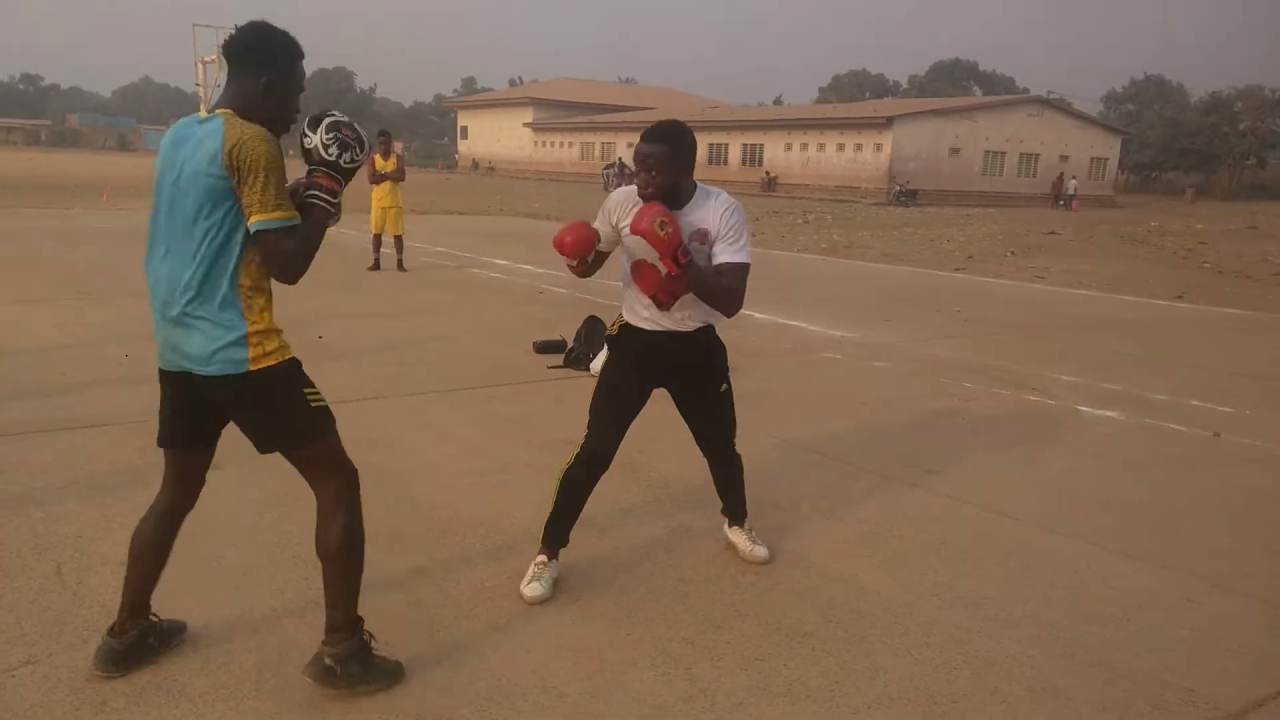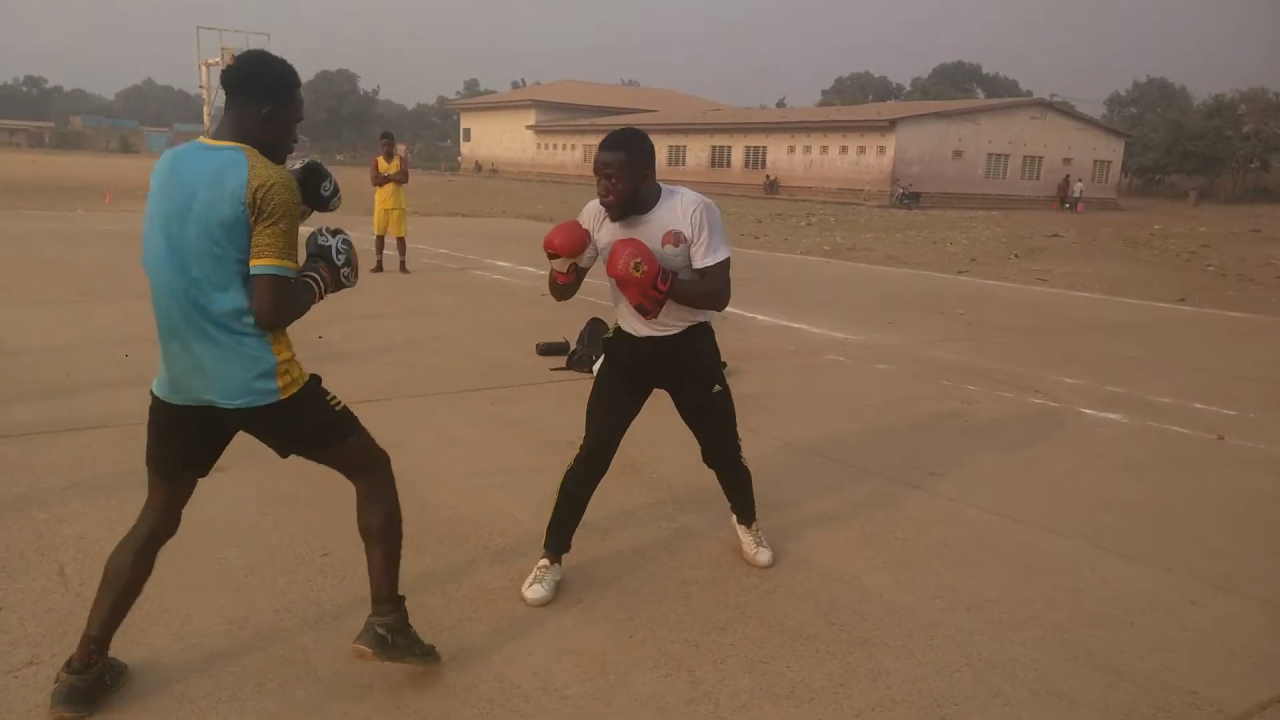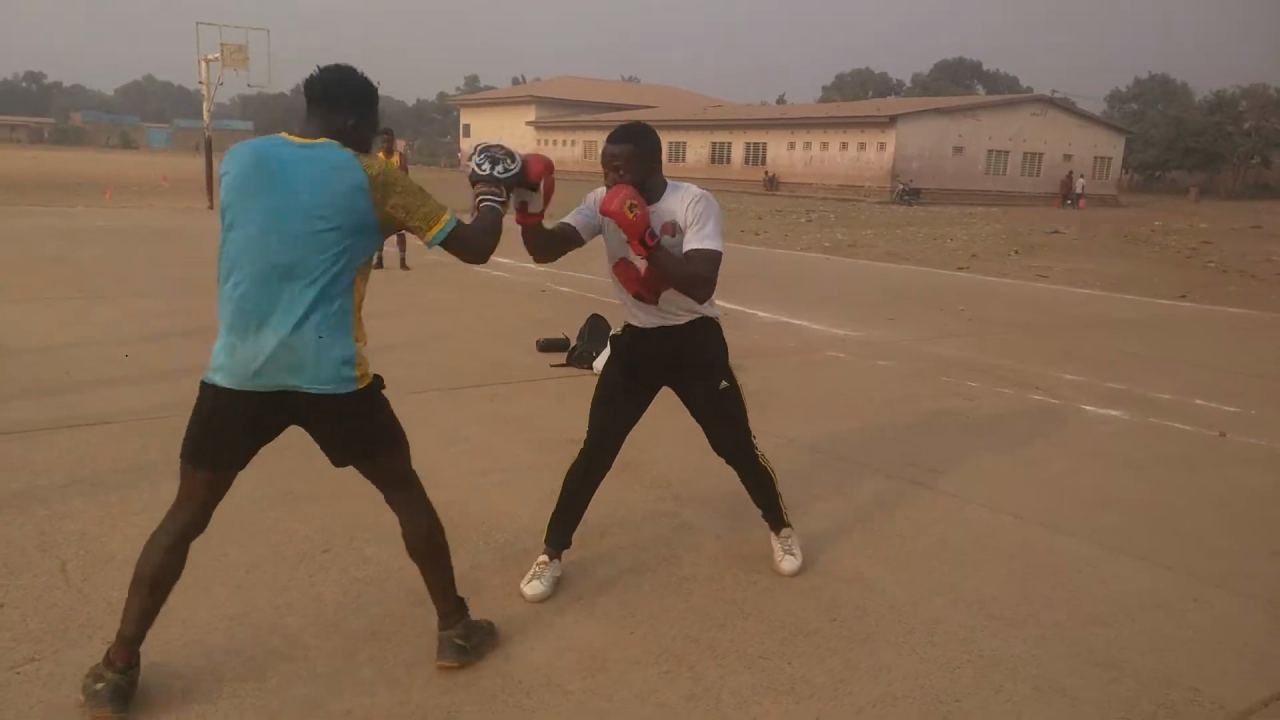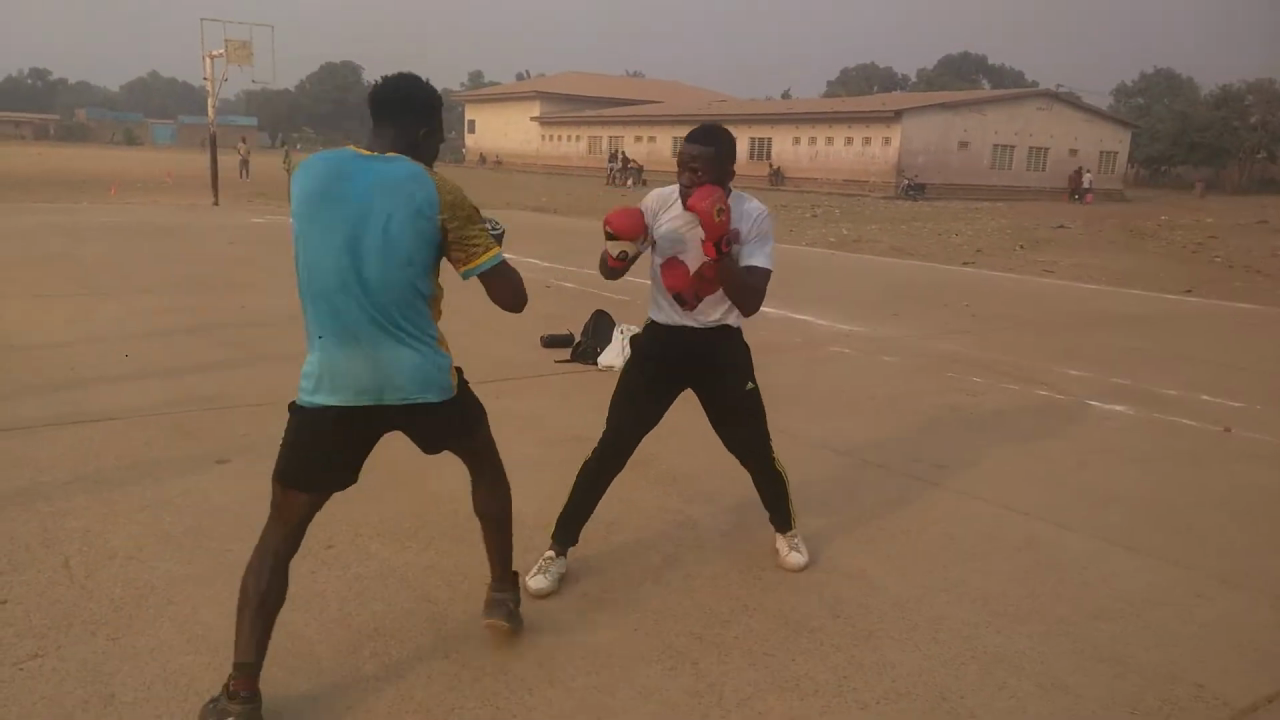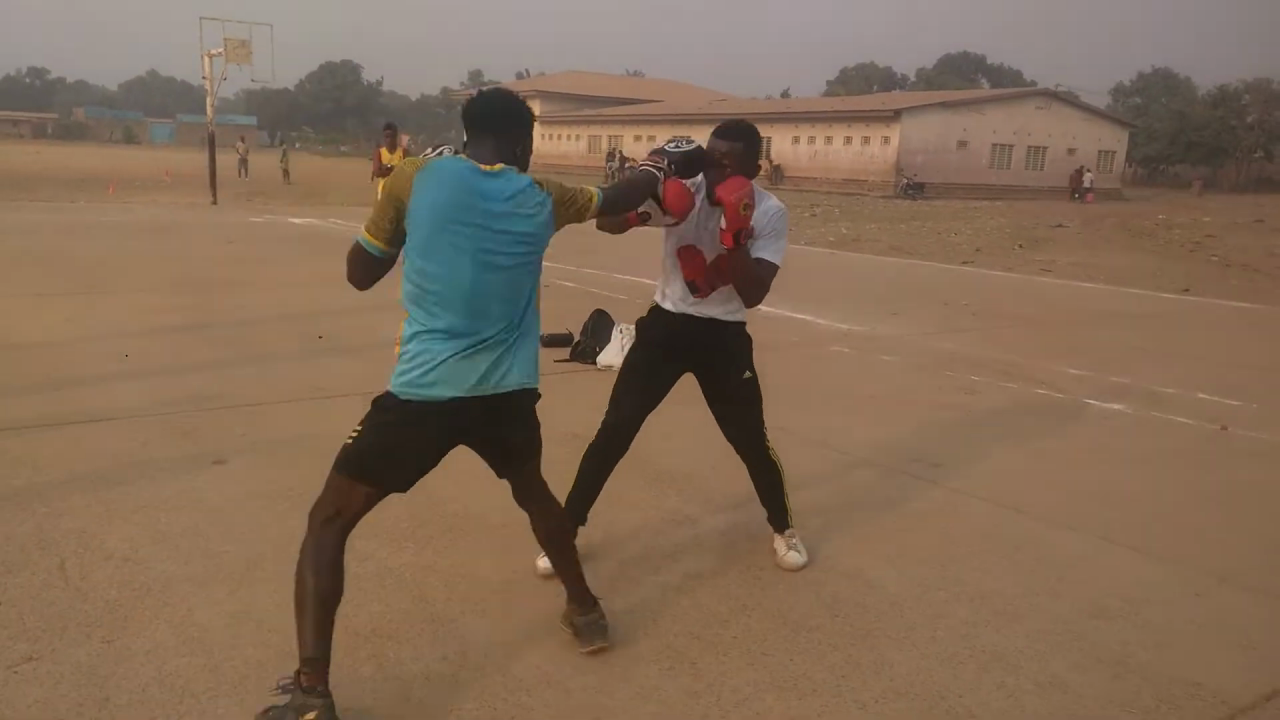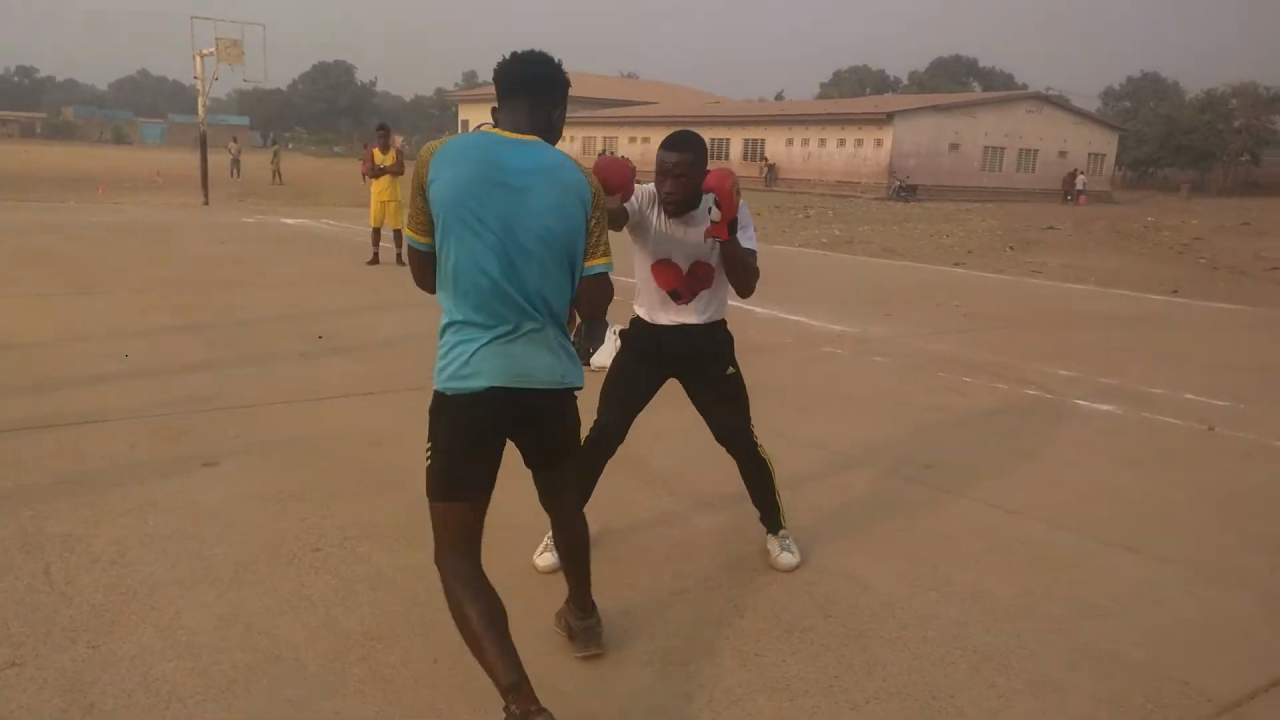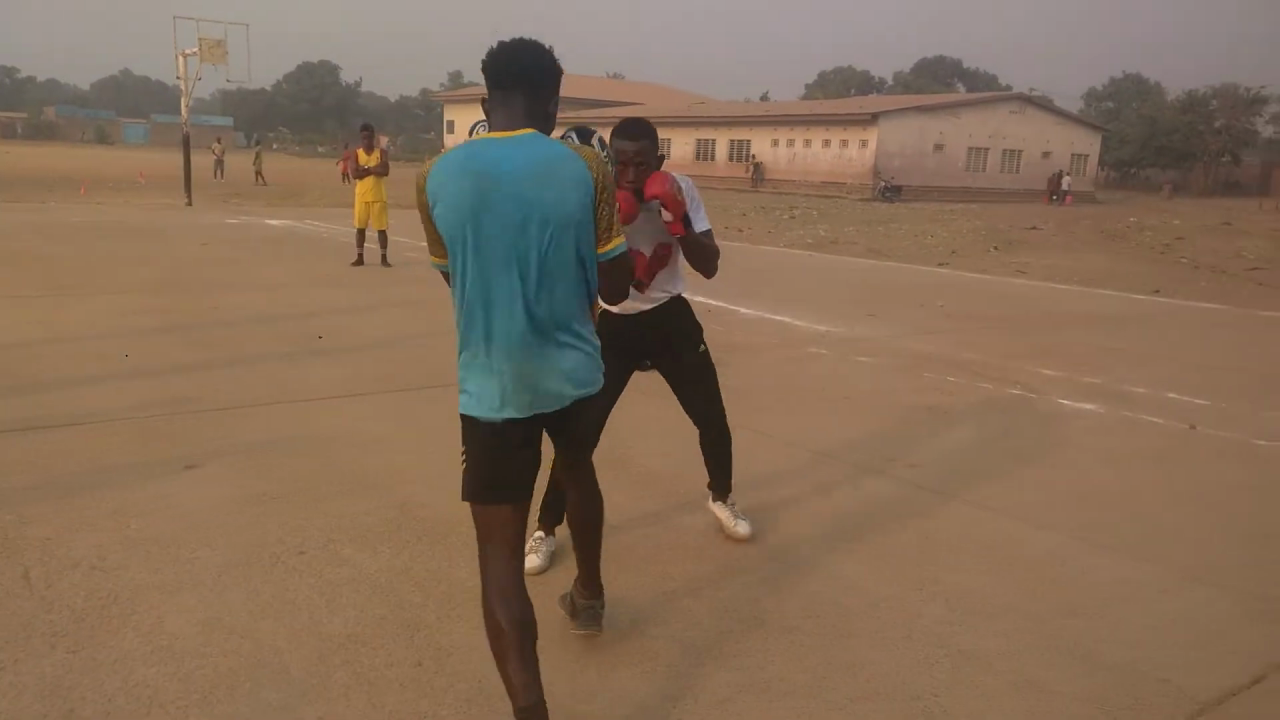
dt=0.2s
person 1, frame 1
left shoulder: (179, 136)
right shoulder: (252, 143)
right elbow: (288, 263)
left wrist: (297, 193)
right wrist: (328, 181)
left hip: (178, 352)
right hip: (243, 355)
left knee: (178, 489)
right knee: (336, 481)
left ankle: (125, 633)
right ankle: (343, 645)
person 1, frame 2
left shoulder: (168, 165)
right shoulder: (269, 182)
right elbow: (275, 308)
right wrist: (325, 272)
left hip: (180, 382)
right hip: (260, 382)
left knee: (156, 519)
right knee: (373, 471)
left ankle: (83, 666)
right ankle: (387, 621)
person 1, frame 3
left shoulder: (237, 159)
right shoulder: (369, 179)
right elbow: (474, 246)
right wrist: (491, 196)
left hip: (236, 374)
right hip: (329, 377)
left knee: (187, 516)
right knee: (405, 490)
left ankle: (118, 667)
right ankle: (455, 627)
person 1, frame 4
left shoulder: (308, 173)
right shoulder: (441, 195)
right elbow: (512, 297)
right wrist: (482, 248)
left hip: (331, 388)
right hip: (423, 383)
left knee: (278, 538)
right knee: (485, 461)
right ankle: (504, 594)
person 1, frame 5
left shoulder: (415, 177)
right shoulder: (545, 198)
left elbow: (360, 274)
right elbow: (624, 198)
right wrist: (662, 168)
left hip: (425, 388)
right hip: (510, 388)
left knee: (327, 526)
right knee: (532, 490)
right ankle: (583, 610)
person 1, frame 6
left shoulder: (438, 162)
right shoulder: (580, 181)
left elbow: (424, 272)
right elbow: (595, 308)
left hip: (467, 380)
right hip: (549, 379)
left knee: (457, 557)
right knee: (560, 495)
right ankle: (581, 614)
person 1, frame 7
left shoulder: (436, 176)
right shoulder: (586, 169)
right elbow: (617, 284)
left hip: (495, 389)
right hip: (576, 375)
left knee: (501, 557)
right knee: (577, 469)
right ankle: (587, 594)
person 2, frame 1
left shoulder: (723, 211)
right shoulder: (620, 203)
left elbow: (731, 301)
right elbow: (588, 264)
left wrist: (679, 260)
right wrist: (578, 255)
left hip: (696, 347)
right hip: (636, 342)
left knee: (721, 445)
right knee: (596, 449)
left ankle: (736, 522)
right ankle: (548, 553)
person 2, frame 2
left shoulder: (695, 210)
right shoulder: (594, 216)
left elbow: (718, 298)
right elbow: (562, 292)
left wrist: (660, 277)
right wrist: (562, 264)
left hip: (690, 347)
right hip: (629, 347)
left knee: (722, 449)
right knee: (593, 452)
left ankle: (746, 521)
right ankle: (551, 557)
person 2, frame 3
left shoulder: (696, 204)
right shoulder: (603, 200)
left elbow: (700, 287)
right elbow: (544, 251)
left wrist: (645, 236)
right wrist: (526, 215)
left hip: (695, 341)
right hip: (636, 342)
left knee: (737, 446)
right knee: (595, 450)
left ankle: (781, 530)
right ankle: (552, 553)
person 2, frame 4
left shoulder: (753, 217)
right shoulder: (658, 203)
left elbow: (750, 303)
right elbow: (612, 272)
right wrist: (616, 252)
left hip: (721, 347)
right hip: (660, 342)
left knee: (756, 450)
right knee: (612, 447)
left ankle: (786, 531)
right ankle: (558, 548)
person 2, frame 5
left shoulder: (768, 213)
left elbow: (753, 296)
right elbow: (608, 223)
left hip: (724, 336)
right hip: (664, 327)
left knee: (752, 441)
right knee: (614, 431)
left ankle: (783, 529)
right ankle: (566, 530)
person 2, frame 6
left shoulder: (730, 210)
right shoulder: (638, 200)
left elbow: (747, 285)
right elbow: (601, 219)
left wrist: (728, 227)
left hip: (706, 339)
right hip: (647, 336)
left knee: (740, 439)
right knee: (602, 435)
left ankle: (776, 530)
right ankle: (559, 530)
person 2, frame 7
left shoulder: (681, 191)
left elbow: (709, 267)
left wrist: (680, 221)
left hip: (671, 318)
right hip: (615, 323)
left knee: (711, 416)
left ankle: (721, 496)
right ankle: (545, 529)
